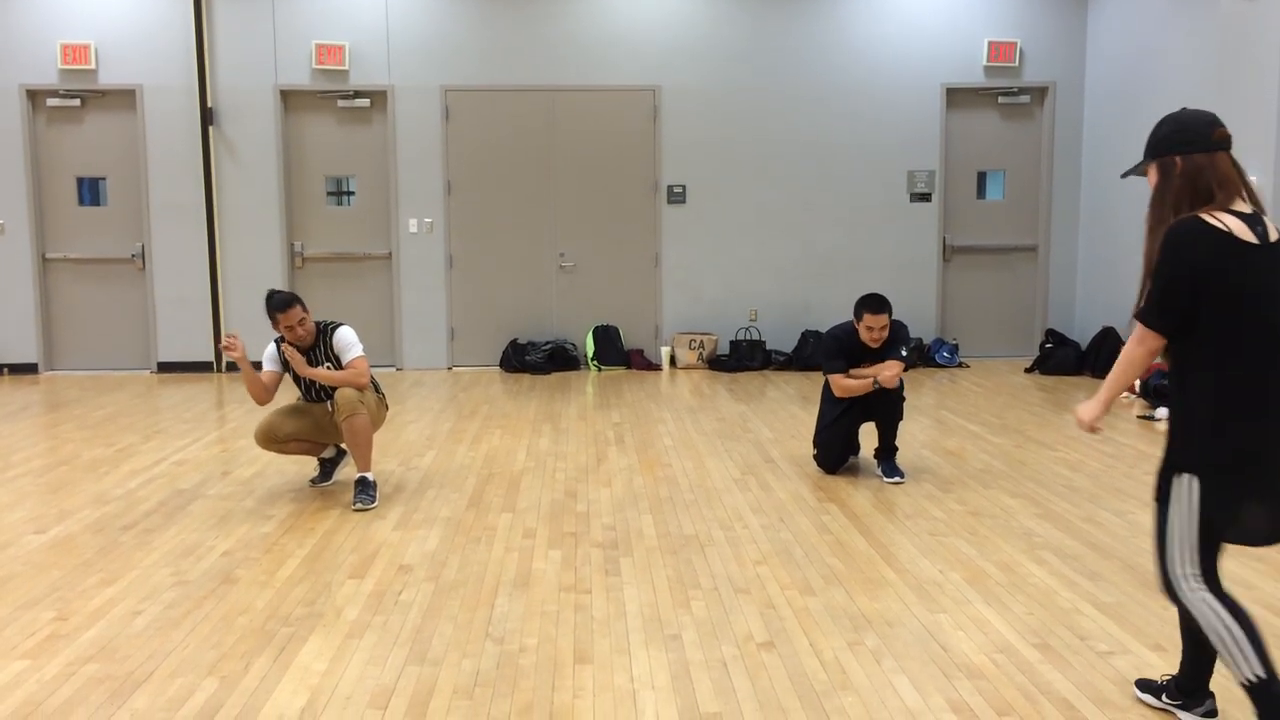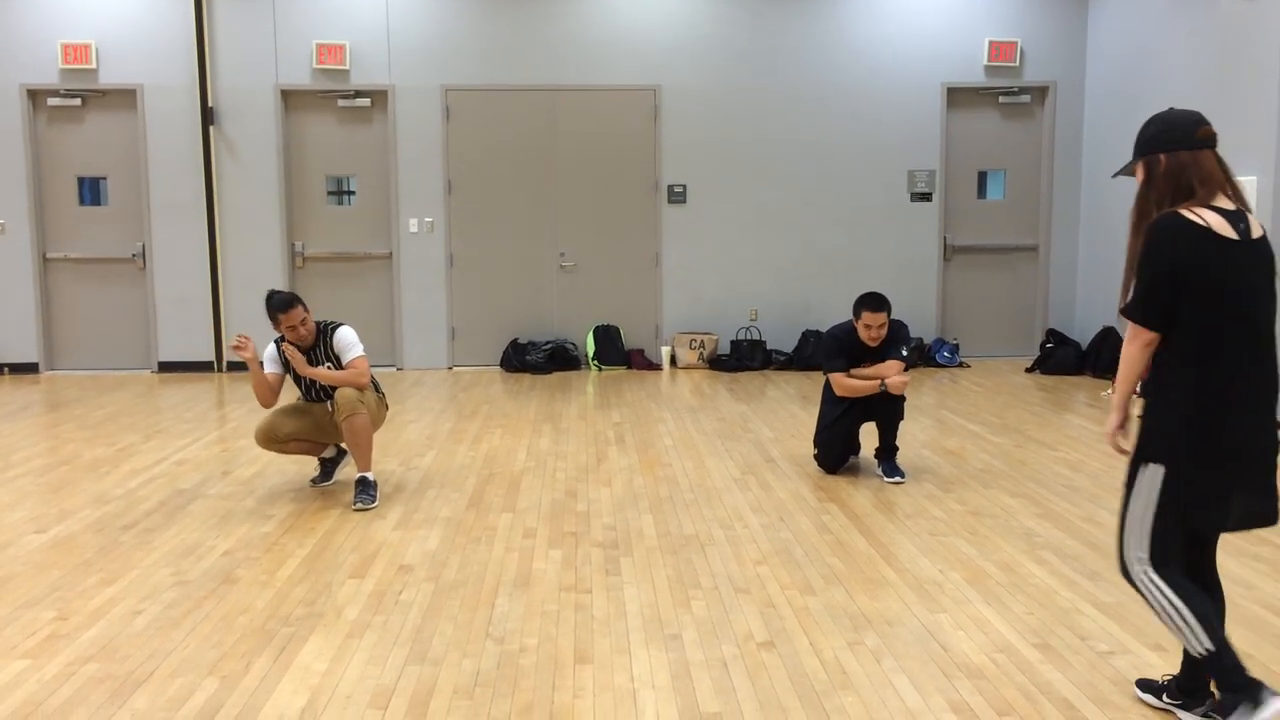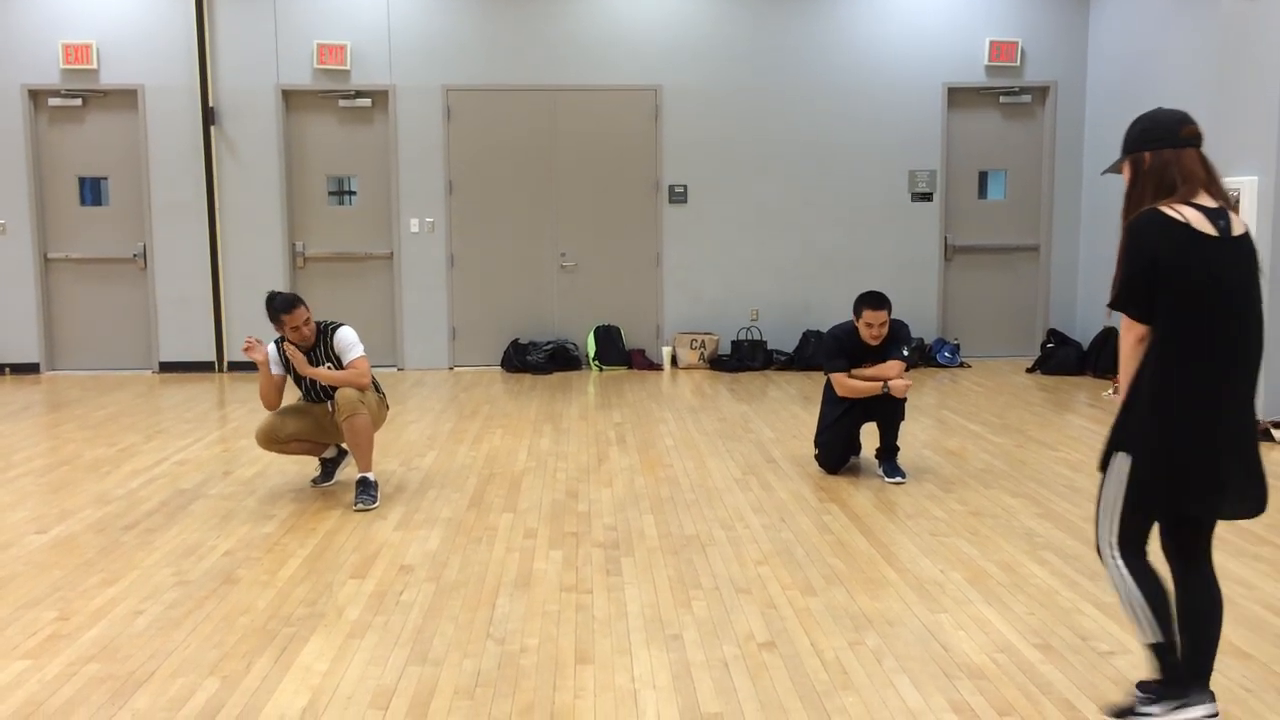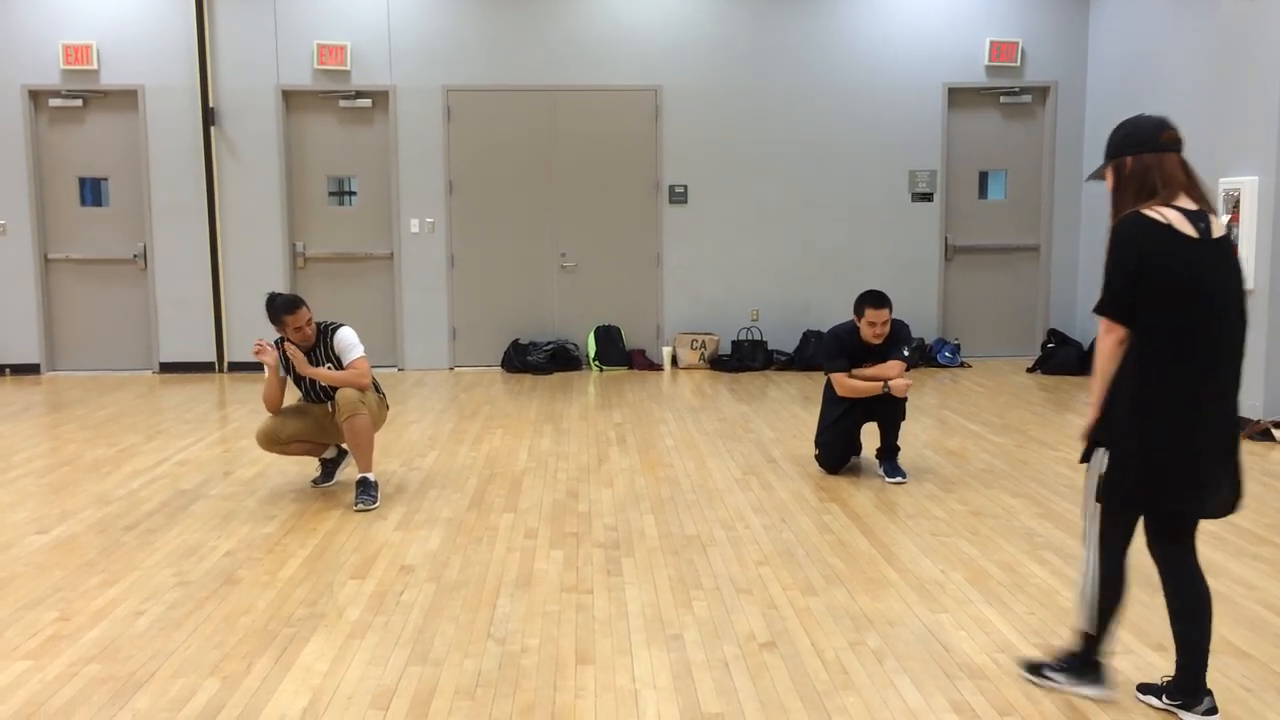
dt=0.1s
person 1, frame 1
left shoulder: (1190, 236)
left elbow: (1150, 337)
left wrist: (1099, 402)
left hip: (1212, 433)
left knee: (1187, 577)
right knee: (1193, 559)
person 1, frame 2
left shoulder: (1171, 230)
left elbow: (1143, 333)
left wrist: (1118, 410)
left hip: (1188, 425)
left knee: (1143, 559)
right knee: (1186, 555)
person 1, frame 3
left shoulder: (1152, 226)
right shoulder: (1235, 229)
left elbow: (1137, 329)
right elbow: (1236, 329)
left wrist: (1125, 408)
left hip: (1166, 418)
right hip: (1225, 418)
left knee: (1118, 543)
right knee: (1189, 548)
person 1, frame 4
left shoulder: (1136, 229)
right shoulder: (1216, 232)
left elbow: (1116, 331)
right elbow: (1222, 331)
left wrist: (1095, 409)
left hip: (1146, 416)
right hip: (1204, 420)
left knee: (1106, 538)
right knee: (1175, 550)
left ankle: (1087, 663)
person 2, frame 1
left shoulder: (339, 334)
right shoulder: (276, 350)
left elbow: (361, 378)
right elbow: (263, 398)
left wrist: (307, 370)
right wrist: (243, 362)
left hip: (364, 408)
right hip: (321, 414)
left knee: (346, 396)
right knee: (265, 434)
left ankle: (366, 480)
right ankle: (331, 455)
person 2, frame 2
left shoulder: (339, 334)
right shoulder: (276, 350)
left elbow: (362, 378)
right elbow: (268, 400)
left wrist: (308, 370)
right wrist: (252, 362)
left hip: (363, 409)
right hip: (321, 414)
left knee: (346, 395)
right knee: (265, 434)
left ankle: (366, 479)
right ankle: (331, 455)
person 2, frame 3
left shoulder: (340, 334)
right shoulder: (276, 350)
left elbow: (363, 379)
right elbow: (271, 405)
left wrist: (309, 370)
right wrist: (263, 366)
left hip: (364, 408)
right hip: (320, 414)
left knee: (347, 395)
right knee: (266, 434)
left ankle: (367, 479)
right ankle: (331, 455)
person 2, frame 4
left shoulder: (340, 335)
right shoulder: (278, 350)
left elbow: (364, 379)
right elbow: (273, 407)
left wrist: (310, 370)
right wrist: (272, 368)
left hip: (365, 409)
right hip: (320, 415)
left knee: (348, 396)
right knee: (267, 436)
left ankle: (367, 480)
right ankle: (331, 455)
person 3, frame 1
left shoulder: (899, 331)
right shoulder: (835, 337)
left elbow: (894, 372)
right elbow: (839, 388)
left wrist: (849, 372)
right wrist: (877, 381)
left hip: (880, 399)
right hip: (844, 400)
left knee: (892, 388)
right knee: (828, 462)
left ankle: (886, 457)
right ankle: (850, 444)
person 3, frame 2
left shoulder: (899, 331)
right shoulder: (835, 337)
left elbow: (894, 371)
right elbow: (840, 387)
left wrist: (850, 372)
right wrist: (883, 384)
left hip: (880, 399)
right hip: (844, 400)
left knee: (893, 390)
right knee: (829, 462)
left ankle: (886, 457)
right ankle: (850, 443)
person 3, frame 3
left shoulder: (899, 331)
right shoulder: (836, 337)
left elbow: (893, 372)
right elbow: (842, 387)
left wrist: (850, 372)
right wrist: (886, 387)
left hip: (880, 399)
right hip: (844, 400)
left knee: (894, 393)
right knee: (829, 462)
left ankle: (887, 457)
right ankle: (851, 444)
person 3, frame 4
left shoulder: (900, 331)
right shoulder: (836, 337)
left elbow: (894, 371)
right elbow: (842, 387)
left wrist: (852, 372)
right wrist: (886, 386)
left hip: (880, 399)
right hip: (845, 400)
left knee: (894, 394)
right knee: (830, 462)
left ankle: (888, 457)
right ankle: (851, 444)
